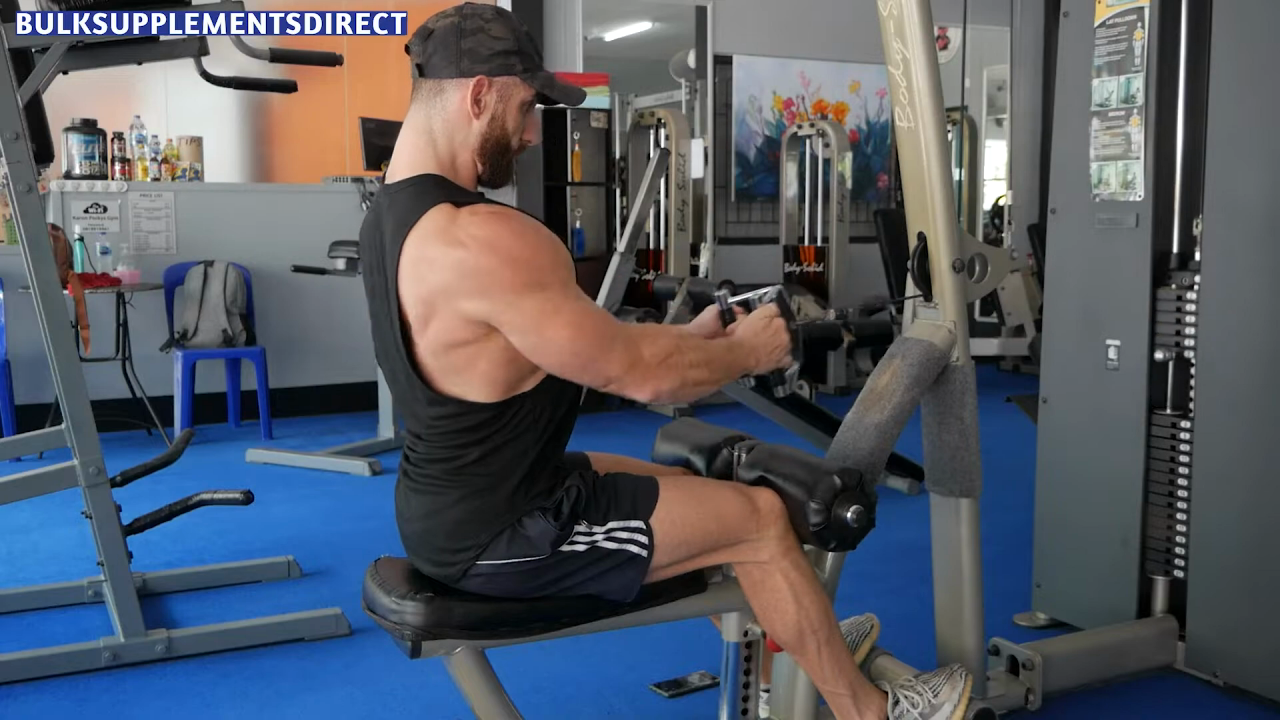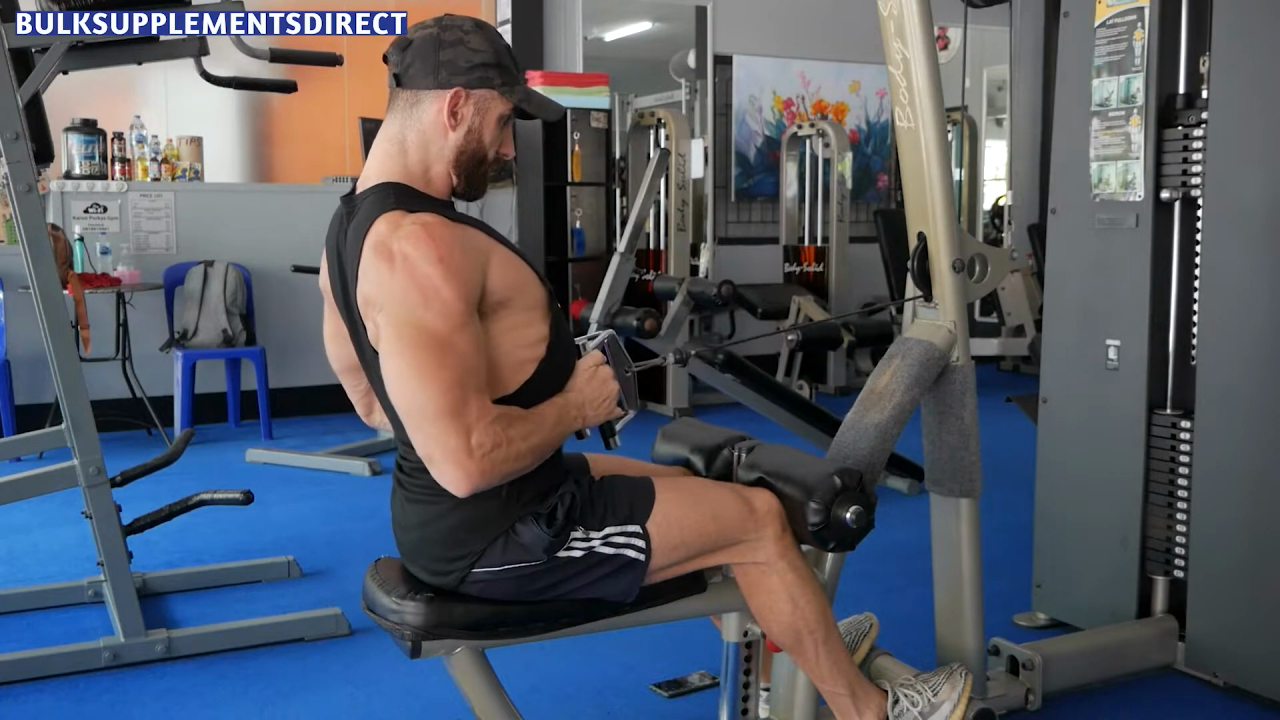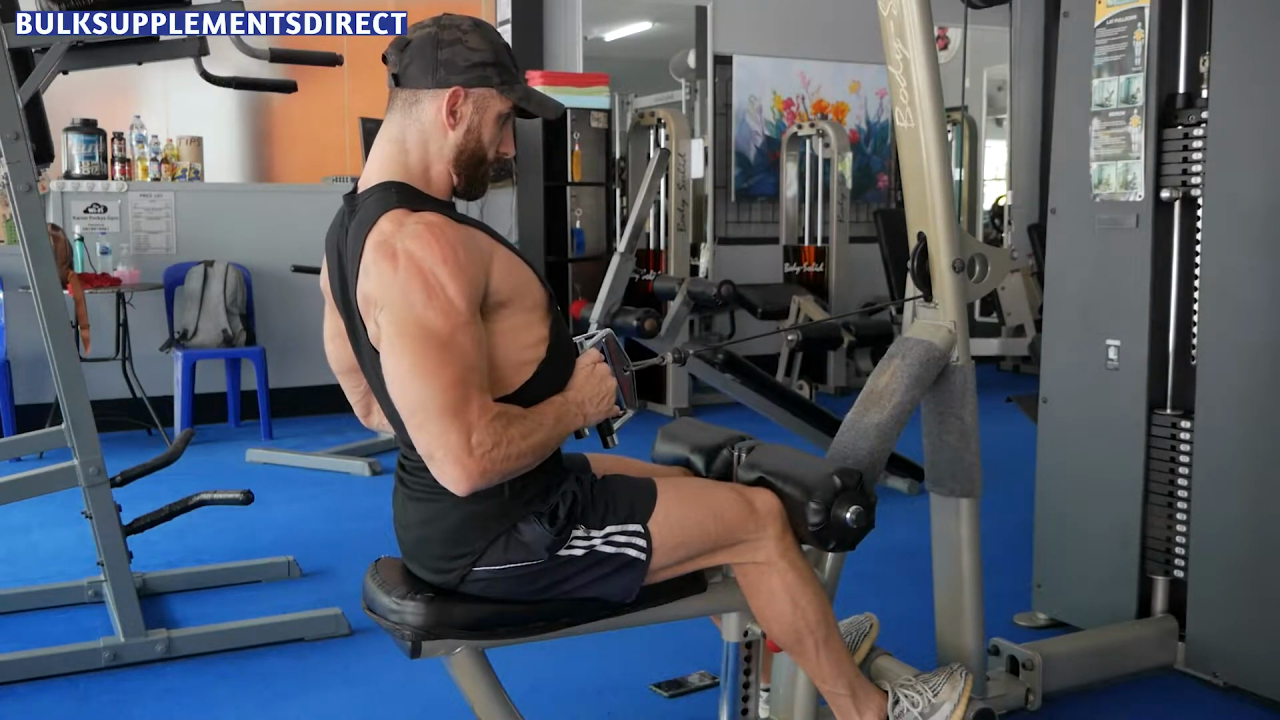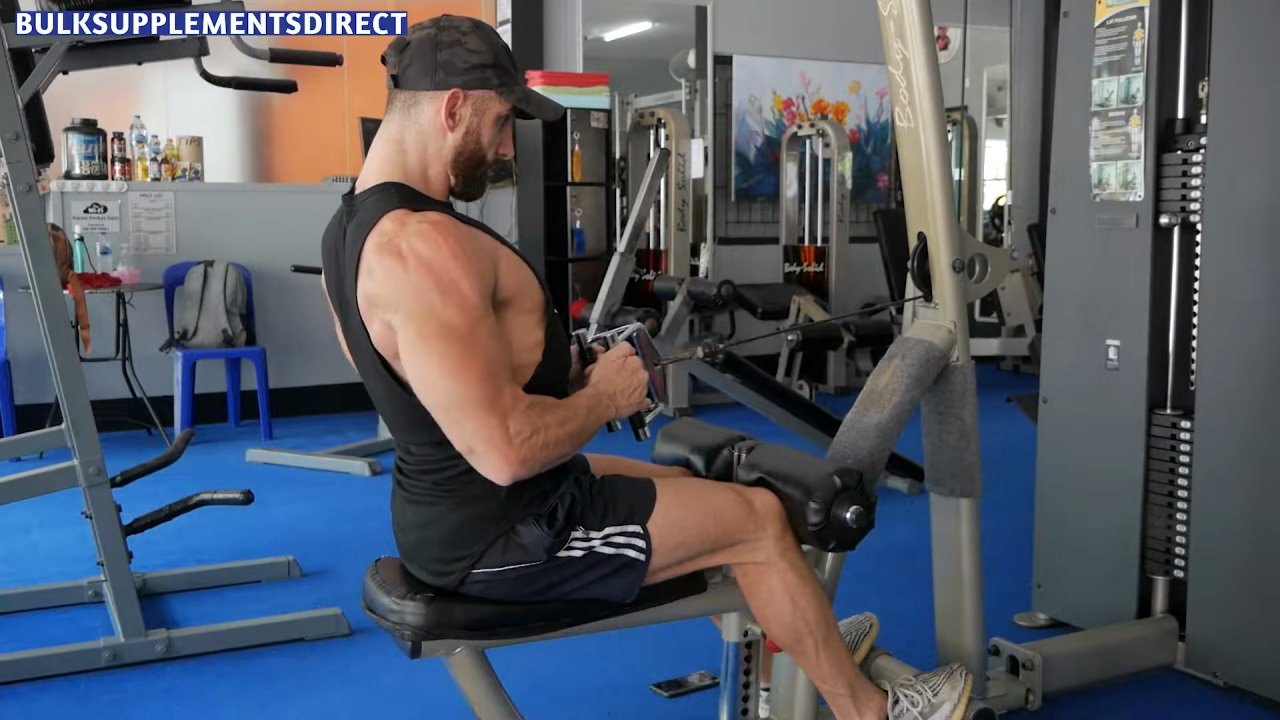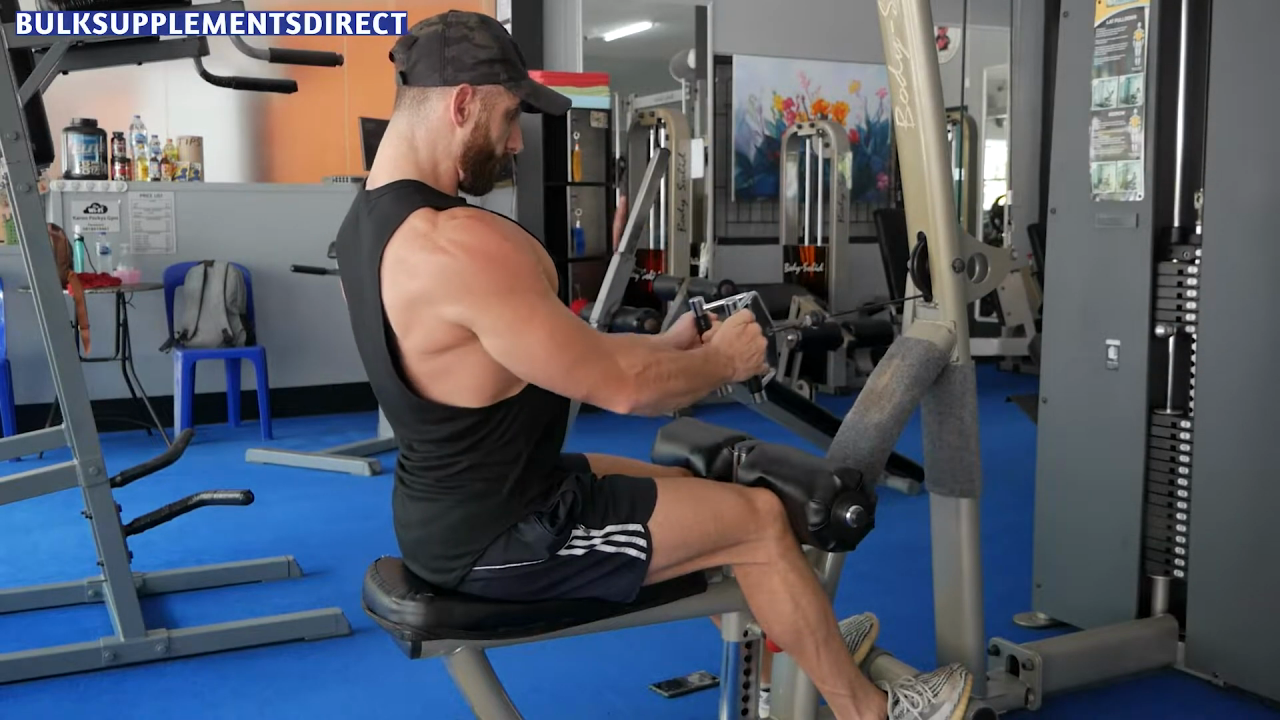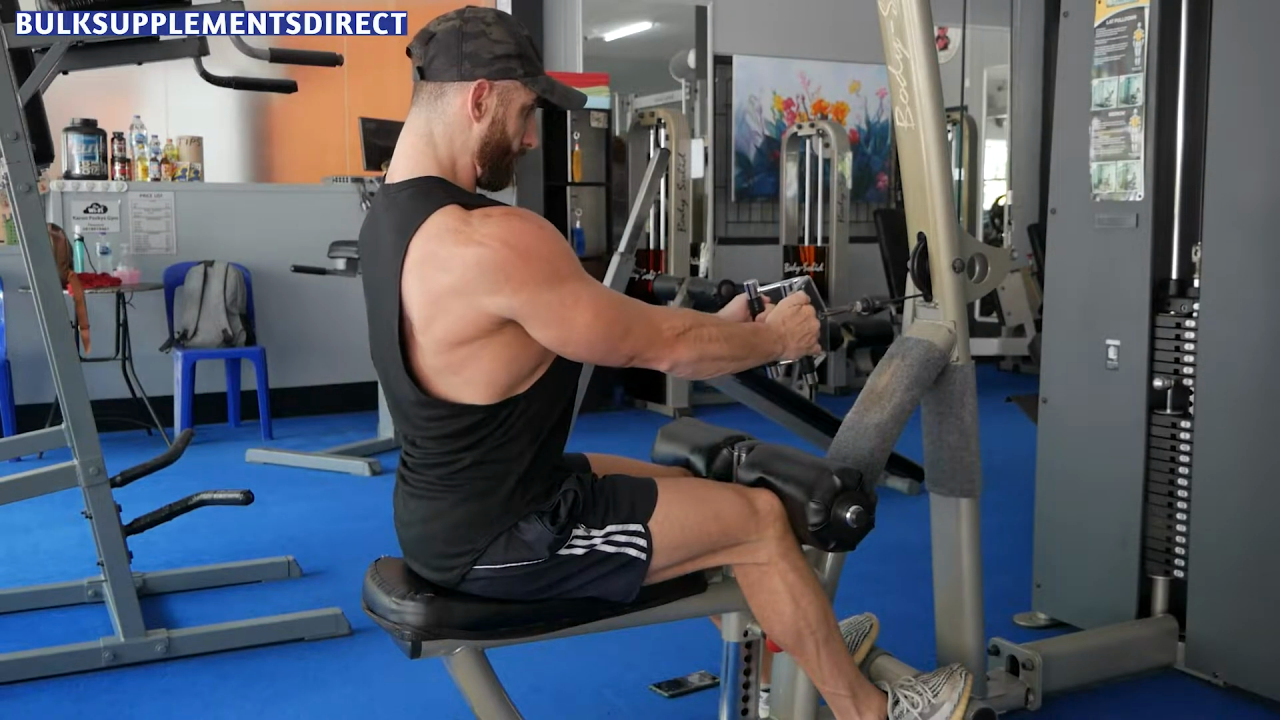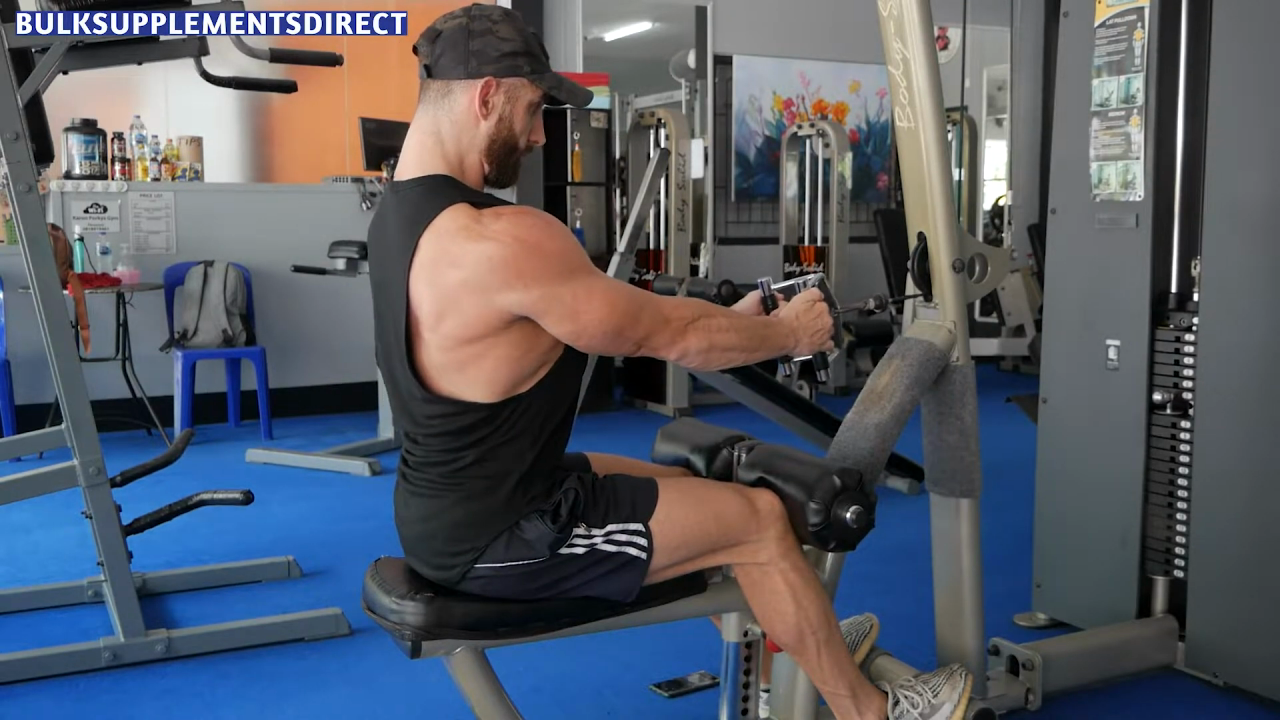
dt=0.5s
person 1, frame 1
left shoulder: (395, 213)
right shoulder: (477, 239)
left elbow: (558, 344)
right elbow: (646, 377)
left wrist: (684, 334)
right wrist: (747, 350)
left hip: (454, 500)
right hip: (503, 529)
left knee: (690, 488)
right knee: (760, 519)
left ankle: (812, 644)
person 1, frame 2
left shoulder: (357, 225)
right shoulder: (419, 247)
right elbow: (468, 460)
left wrist: (549, 381)
right wrist: (575, 407)
left hip: (441, 513)
right hip: (499, 532)
left knee: (688, 488)
right knee: (757, 519)
left ankle: (798, 650)
person 1, frame 3
left shoulder: (356, 226)
right shoulder: (421, 246)
right elbow: (467, 459)
left wrist: (552, 380)
right wrist: (576, 403)
left hip: (443, 514)
right hip: (499, 533)
left knee: (687, 487)
right knee: (758, 518)
left ankle: (802, 646)
person 1, frame 4
left shoulder: (356, 226)
right shoulder: (425, 248)
right elbow: (504, 451)
left wrist: (561, 378)
right wrist: (605, 397)
left hip: (445, 511)
right hip: (499, 533)
left knee: (690, 488)
right knee: (757, 518)
left ankle: (798, 650)
person 1, frame 5
left shoulder: (374, 220)
right shoulder: (459, 246)
right elbow: (621, 386)
left wrist: (667, 346)
right wrist: (726, 361)
left hip: (448, 506)
right hip: (500, 533)
left knee: (685, 486)
right knee: (758, 520)
left ankle: (802, 646)
person 1, frame 6
left shoulder: (395, 211)
right shoulder: (488, 243)
right elbow: (658, 345)
left wrist: (721, 326)
right wrist: (775, 339)
left hip: (448, 506)
right hip: (501, 533)
left knee: (689, 486)
right knee: (758, 520)
left ankle: (802, 648)
person 1, frame 7
left shoulder: (404, 209)
right shoulder: (496, 241)
right elbow: (670, 334)
left wrist: (740, 318)
right wrist: (790, 333)
left hip: (448, 505)
right hip: (500, 531)
left knee: (691, 488)
right knee: (759, 520)
left ankle: (811, 647)
